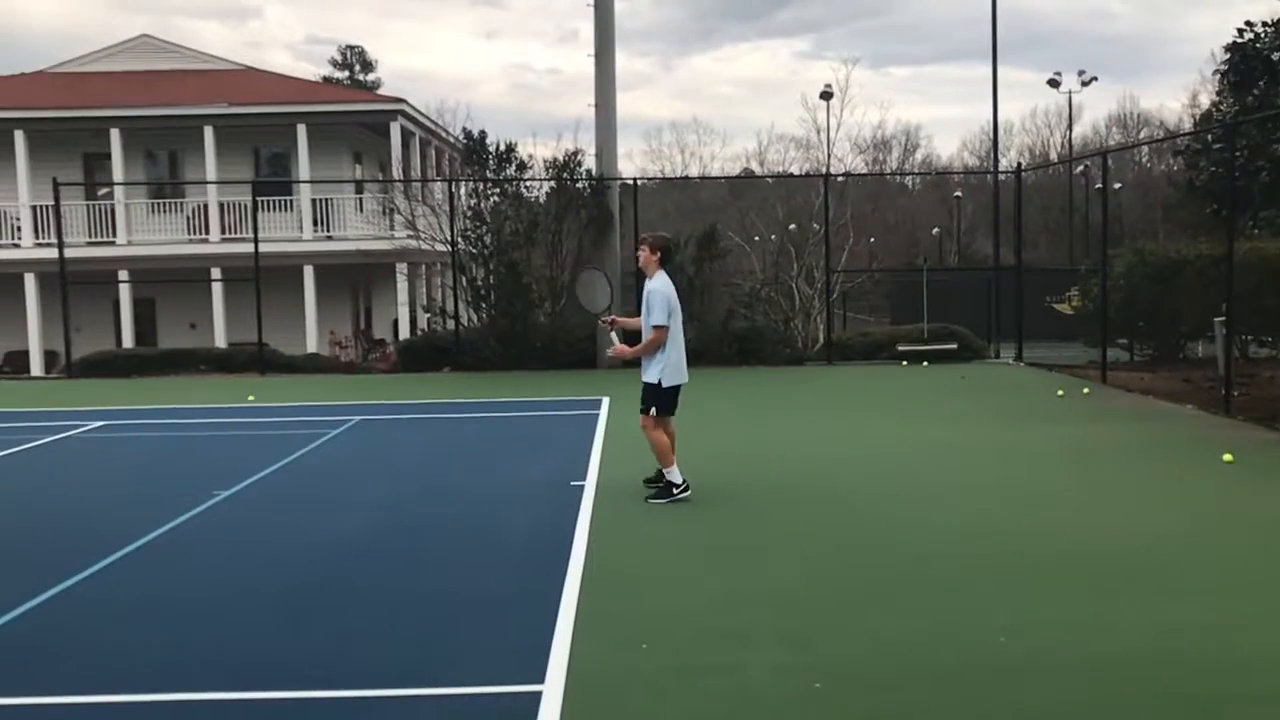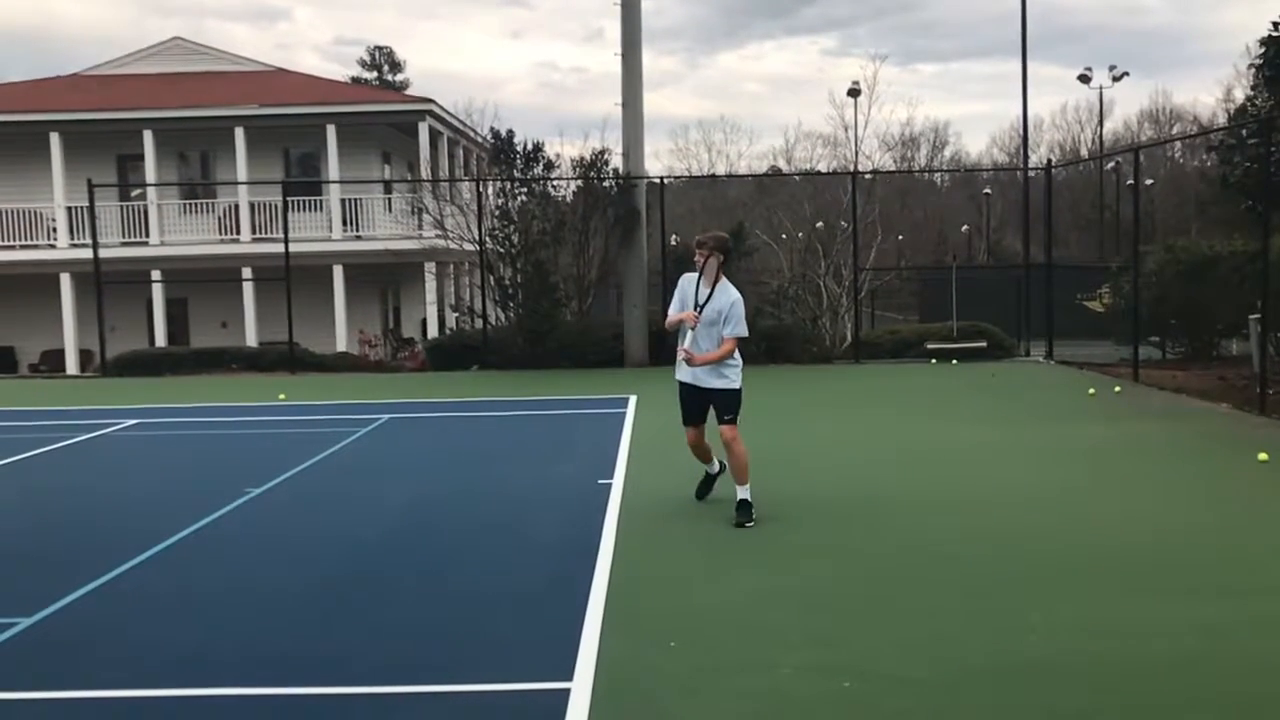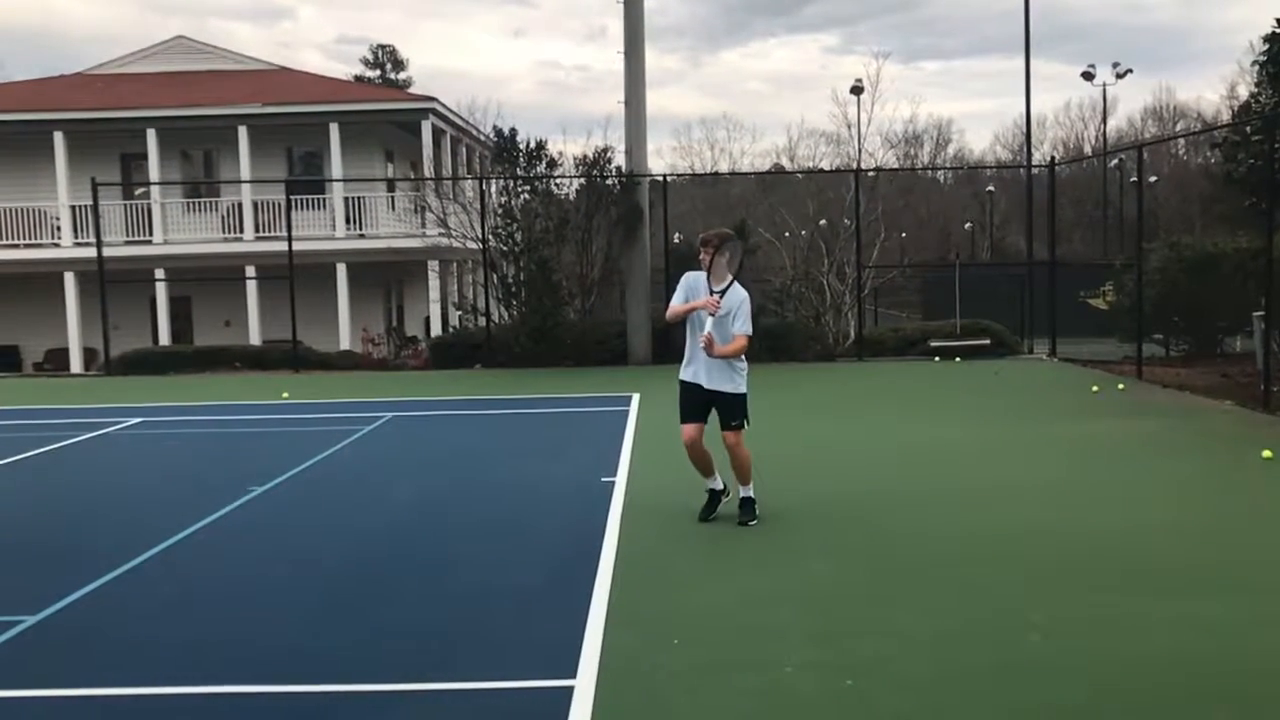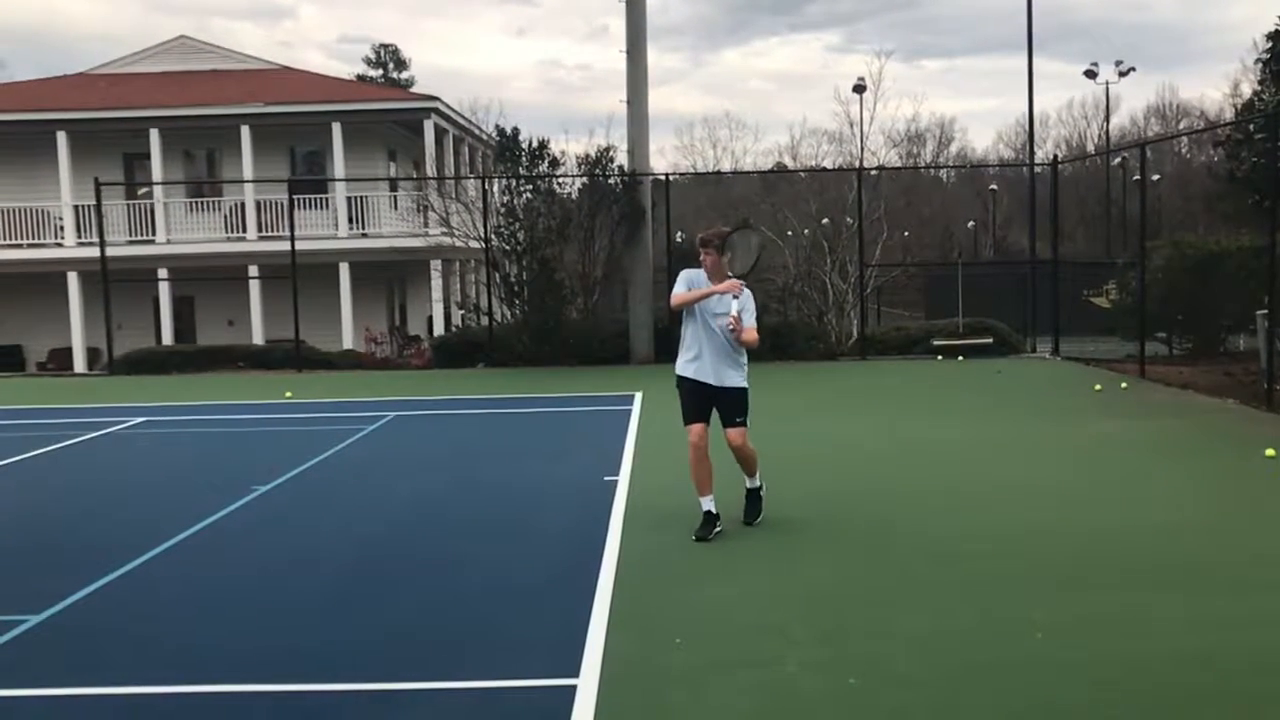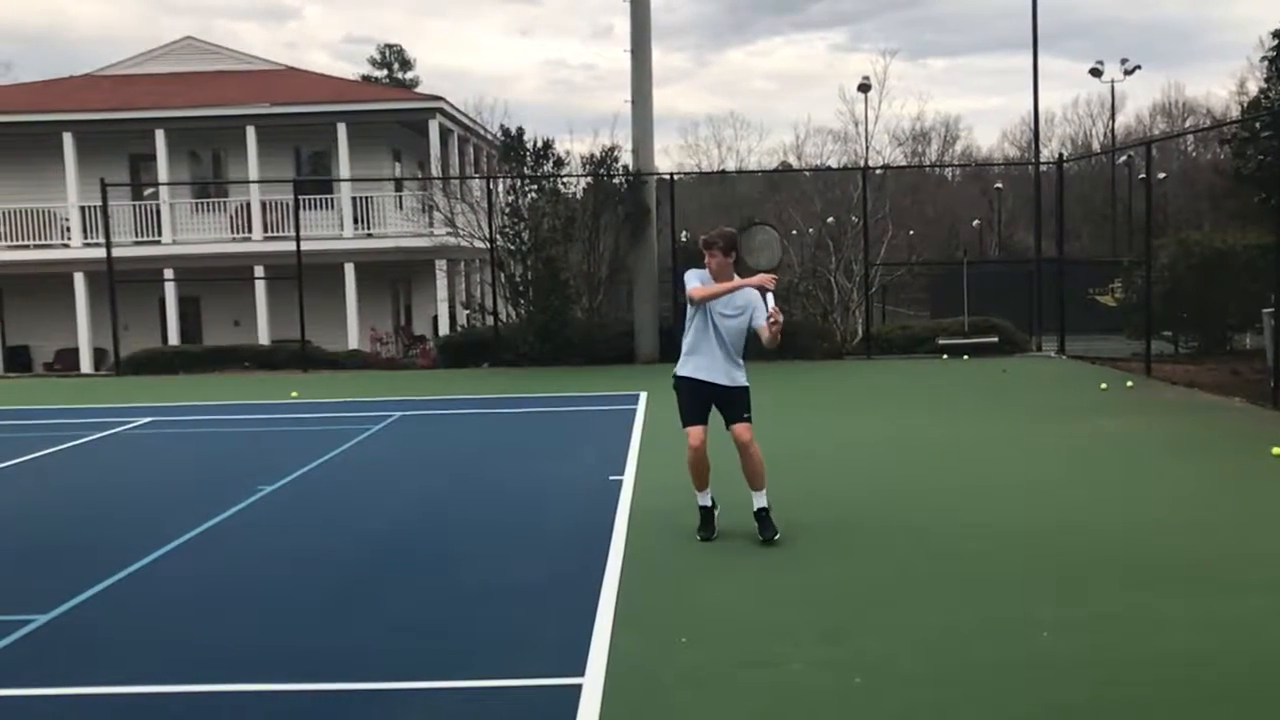
dt=1s
person 1, frame 1
left shoulder: (657, 290)
right shoulder: (653, 284)
left elbow: (659, 336)
left wrist: (631, 353)
right wrist: (622, 322)
left hip: (662, 371)
right hip: (658, 369)
left knee: (649, 424)
right knee: (661, 423)
left ankle: (677, 483)
right ankle: (668, 471)
person 1, frame 2
left shoulder: (732, 298)
right shoulder: (686, 281)
left elbow: (730, 345)
right elbow: (668, 323)
left wrist: (699, 360)
right wrist: (683, 316)
left hip: (724, 378)
right hip: (689, 378)
left knee: (729, 436)
right knee: (693, 439)
left ankle: (744, 500)
right ankle: (713, 469)
person 1, frame 3
left shoulder: (739, 296)
right shoulder: (690, 280)
left elbow: (741, 344)
right elbow: (670, 315)
left wrist: (716, 351)
right wrist: (697, 304)
left hip: (729, 381)
right hip: (693, 377)
left knee: (733, 442)
right knee: (690, 439)
left ankle: (747, 499)
right ankle: (716, 489)
person 1, frame 4
left shoulder: (743, 294)
right shoulder: (689, 277)
left elbow: (753, 339)
right elbow: (675, 302)
left wrist: (742, 336)
right wrist: (716, 288)
left hip: (730, 378)
right hip: (692, 375)
left knee: (737, 441)
right knee: (696, 441)
left ankle: (754, 487)
right ankle: (709, 514)
person 1, frame 5
left shoulder: (751, 296)
right shoulder: (694, 277)
left elbow: (767, 341)
right elbow: (698, 296)
left wrist: (775, 332)
right wrist: (745, 282)
left hip: (732, 377)
right hip: (692, 375)
left knee: (745, 439)
right knee: (695, 443)
left ankle: (762, 510)
right ankle: (706, 506)
